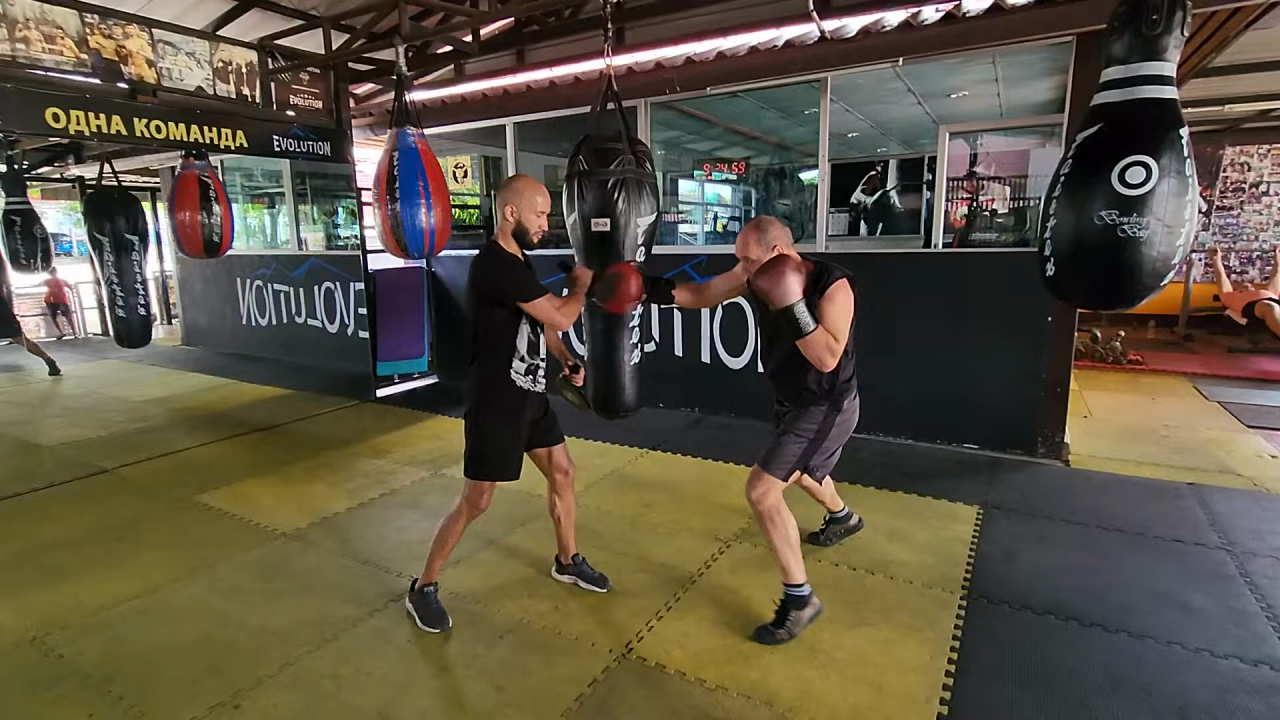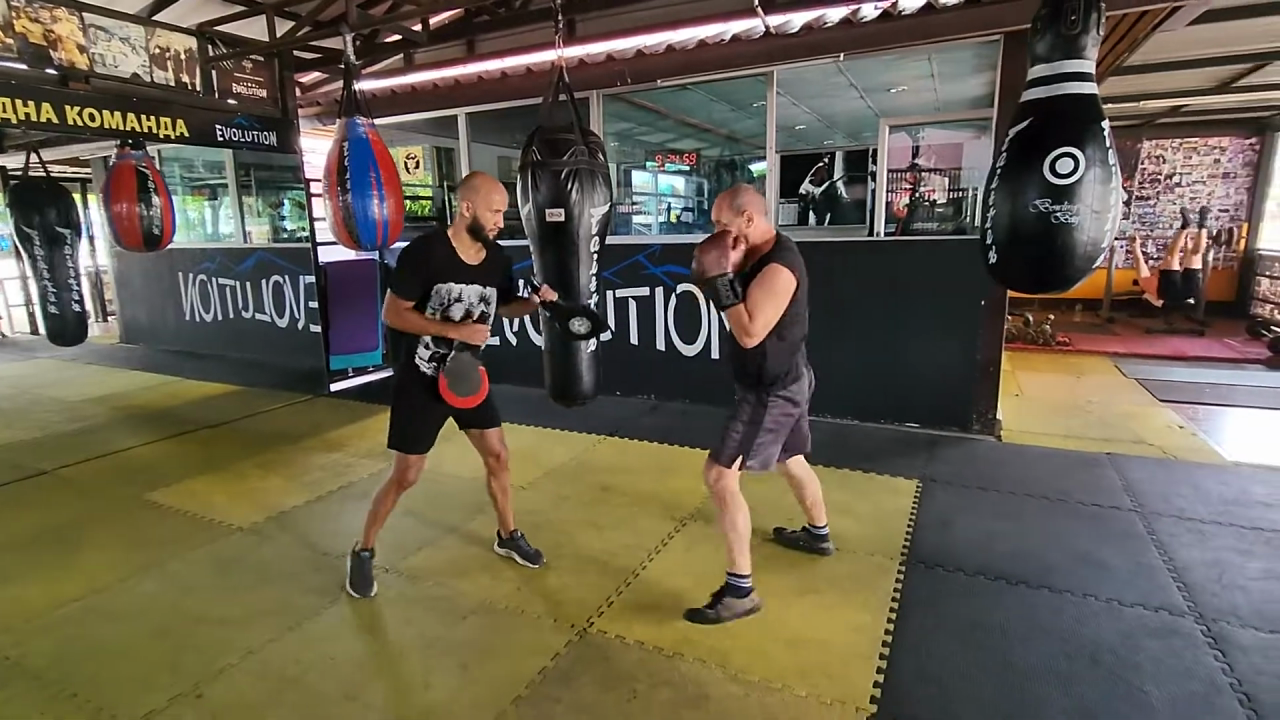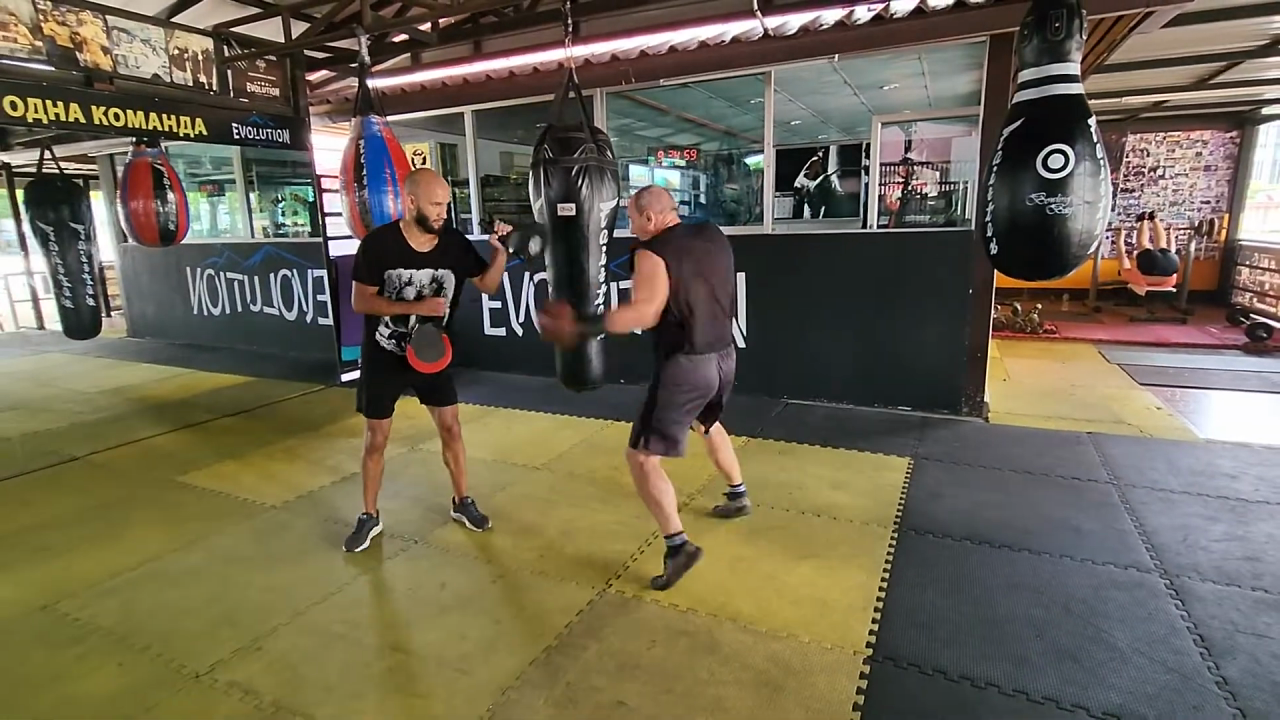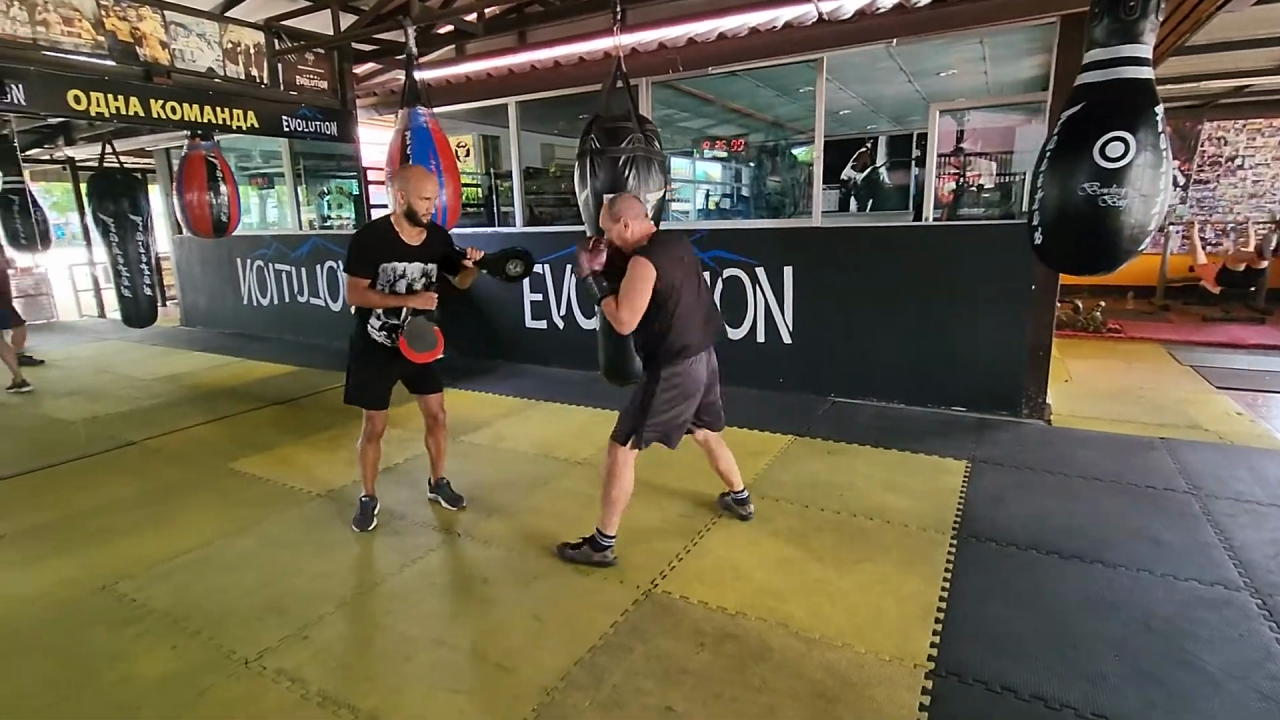
dt=0.7s
person 1, frame 1
left shoulder: (834, 285)
right shoulder: (752, 277)
left elbow: (826, 358)
right elbow: (700, 293)
left wrist: (793, 309)
right wrist: (652, 288)
left hip: (828, 407)
right hip: (794, 401)
left knee: (762, 491)
right knee: (798, 469)
left ankle: (800, 600)
right ankle: (844, 517)
person 1, frame 2
left shoulder: (779, 267)
right shoulder: (750, 250)
left elbow: (748, 334)
right elbow: (714, 291)
left wrist: (723, 278)
right wrist: (713, 273)
left hip: (772, 390)
right hip: (781, 381)
left knee: (719, 476)
right knee: (790, 459)
left ankle: (739, 588)
right ankle: (819, 533)
person 1, frame 3
left shoulder: (651, 252)
right shoulder: (713, 235)
left elbow: (644, 314)
left wrist: (584, 328)
left hip: (684, 365)
right hip: (723, 355)
left knee: (642, 457)
right knee: (708, 425)
left ankle: (678, 544)
right ankle: (737, 496)
person 1, frame 4
left shoulder: (643, 260)
right shoulder: (679, 242)
left elbow: (624, 322)
left wrist: (595, 277)
right wrist: (617, 271)
left hip: (671, 369)
right hip: (703, 358)
left knee: (621, 451)
right knee: (707, 433)
left ankle: (602, 543)
right ankle: (741, 499)
person 2, frame 1
left shoulder: (517, 260)
right shoulder: (496, 266)
right elbow: (559, 316)
left wrist: (568, 361)
right wrist: (580, 285)
left hip: (529, 393)
right hip: (497, 400)
left knee: (563, 473)
right knee: (475, 501)
left ankle: (568, 560)
right ankle: (424, 587)
person 2, frame 2
left shoulder: (497, 258)
right shoulder: (423, 253)
left elbow: (504, 305)
right elbow: (392, 315)
left wrist: (535, 301)
right wrist: (453, 330)
right hip: (422, 380)
left knee: (498, 457)
right knee: (406, 475)
left ankle: (507, 535)
right ankle: (363, 552)
person 2, frame 3
left shoulder: (454, 241)
right shoulder: (379, 243)
left elbow: (489, 283)
right elbow: (359, 301)
left wrist: (499, 250)
right wrist: (415, 306)
right hip: (385, 355)
left knee: (451, 429)
right knee: (376, 437)
left ankle: (462, 502)
right ankle: (369, 516)
person 2, frame 4
left shoulder: (438, 237)
right shoulder: (369, 237)
left elbow: (459, 282)
right elbow: (353, 294)
left wrist: (472, 266)
right wrist: (407, 300)
right hip: (375, 348)
left knee: (437, 416)
right knee: (374, 427)
left ankle: (438, 482)
right ankle: (368, 498)
